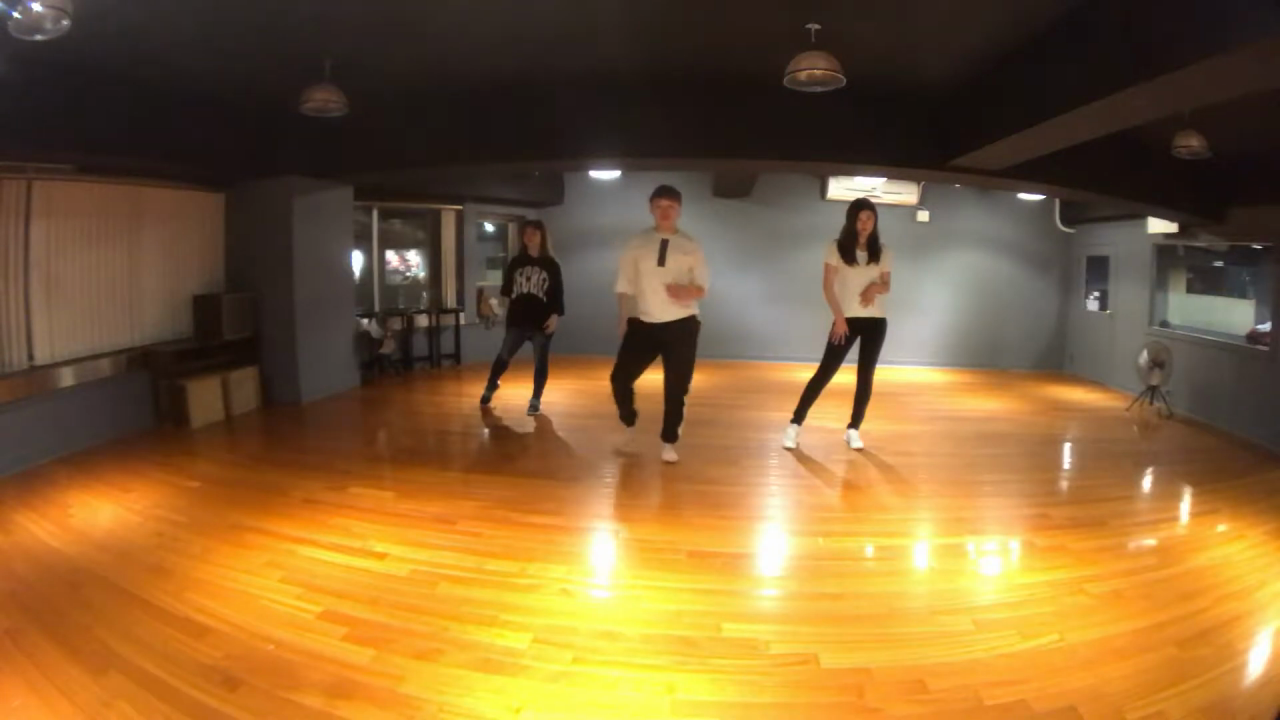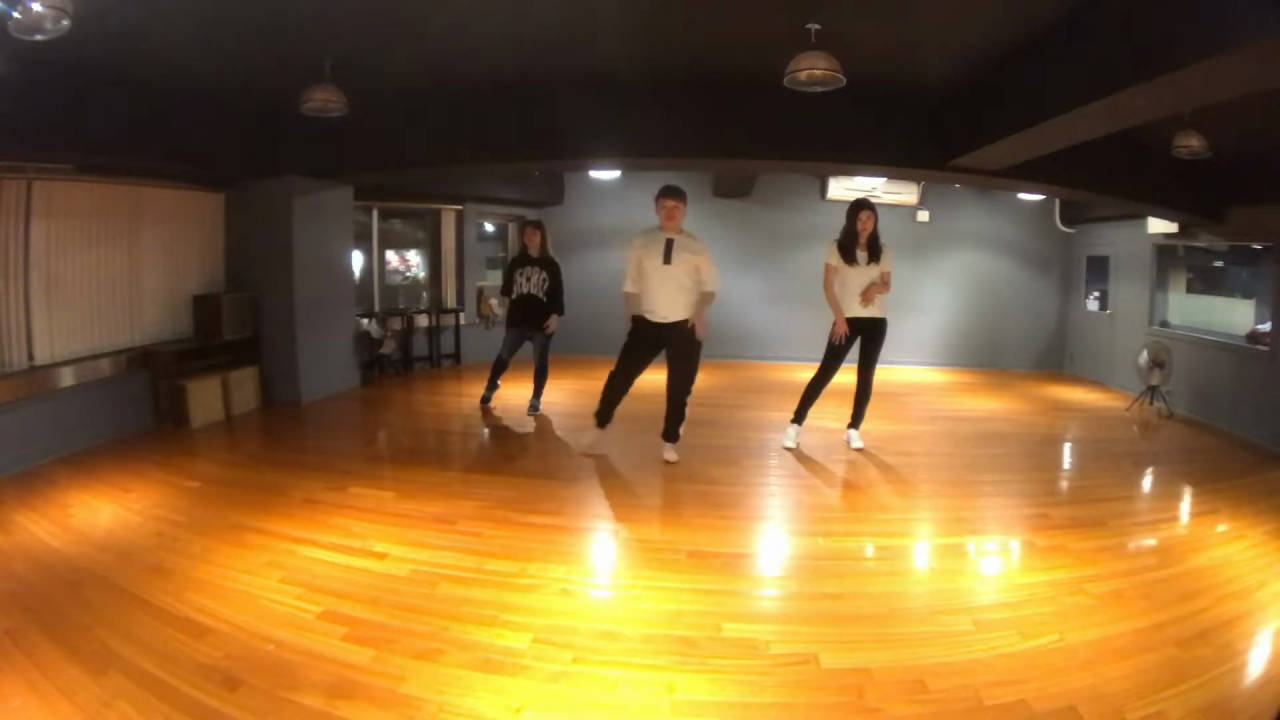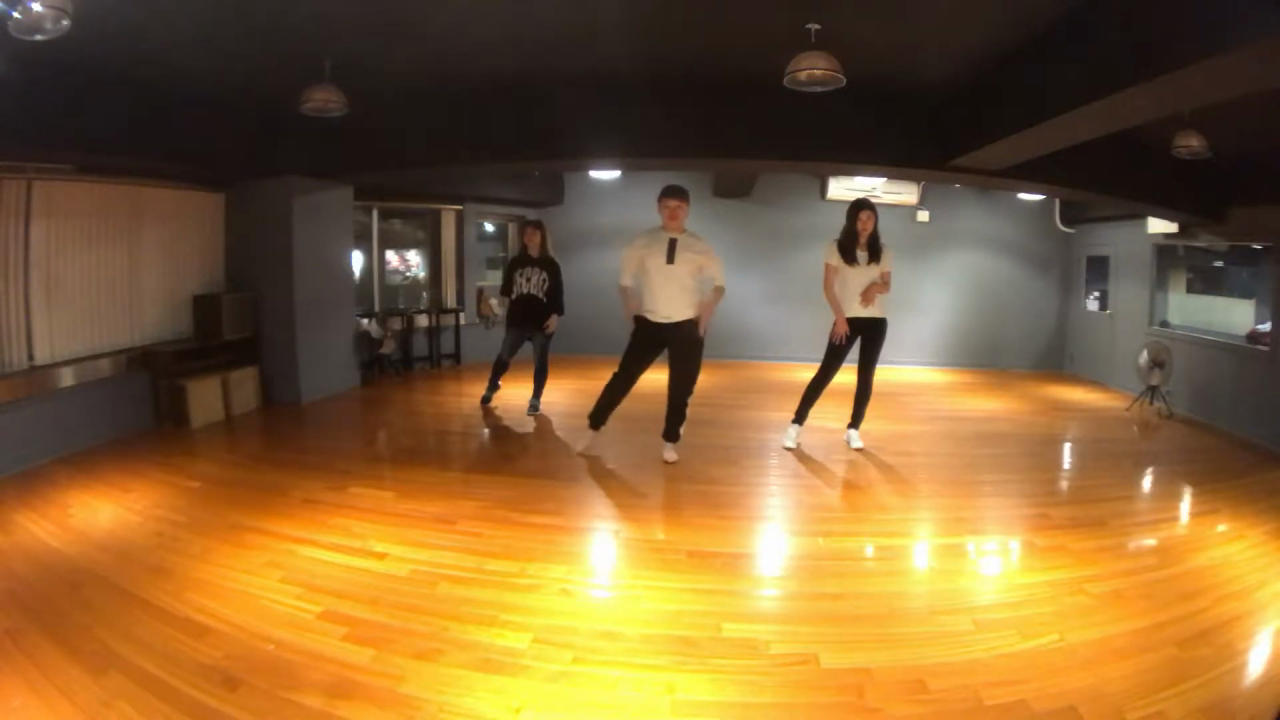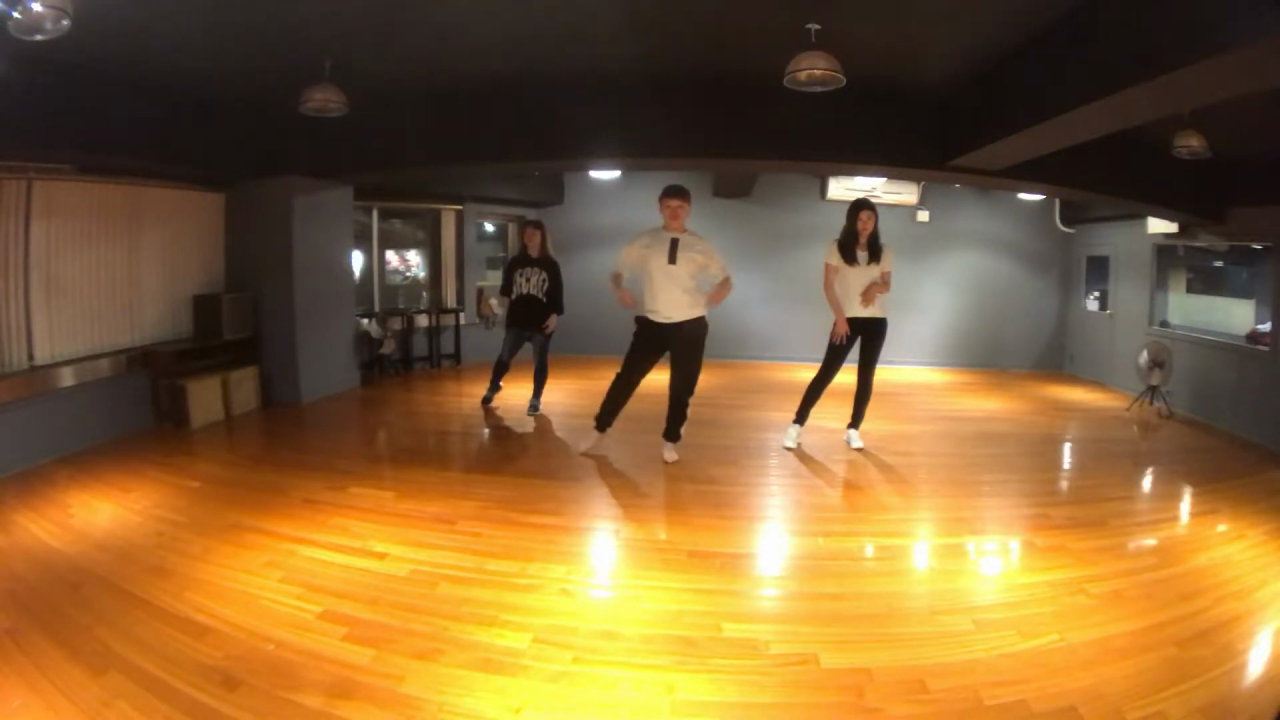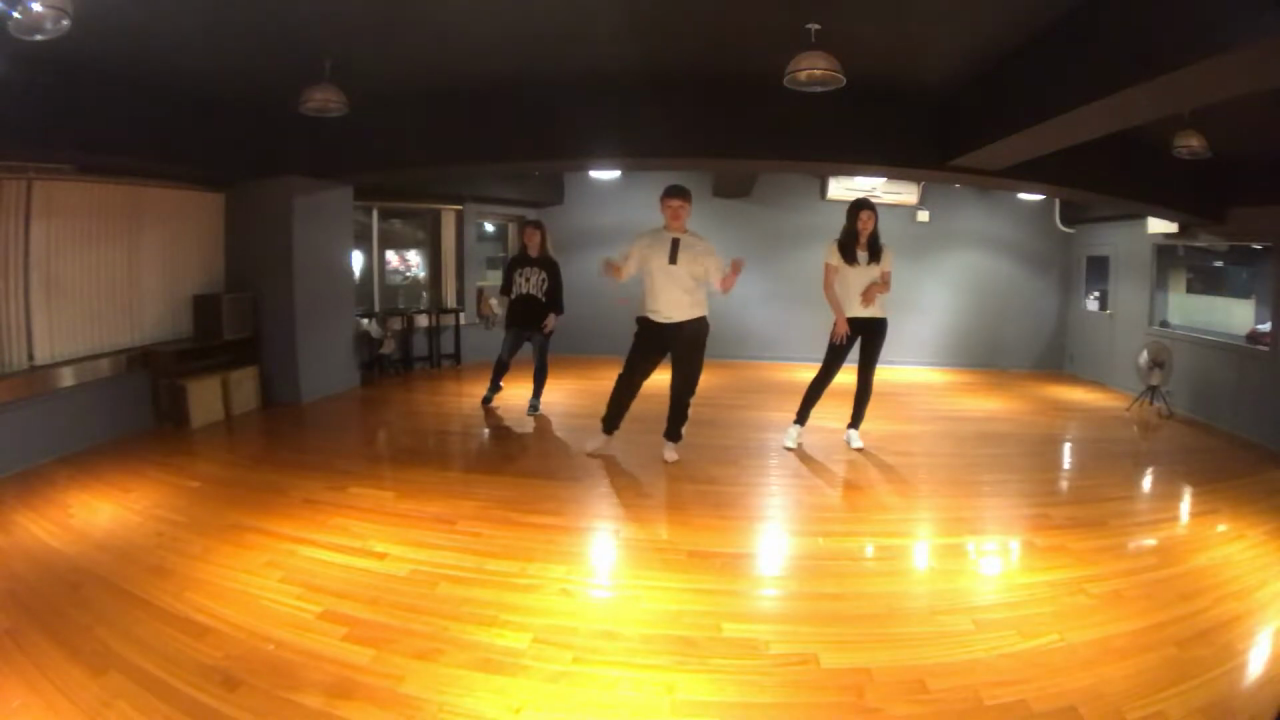
dt=0.1s
person 1, frame 1
left shoulder: (691, 246)
right shoulder: (636, 244)
left elbow: (702, 286)
right elbow: (625, 284)
left wrist: (687, 290)
right wrist: (625, 318)
left hip: (681, 324)
right hip: (644, 323)
left knee: (676, 387)
right knee: (621, 377)
left ankle: (669, 441)
right ankle: (630, 424)
person 1, frame 2
left shoulder: (696, 246)
right shoulder: (642, 242)
left elbow: (710, 285)
right elbow: (631, 284)
left wrist: (700, 311)
right wrist: (633, 314)
left hip: (684, 325)
right hip: (648, 322)
left knee: (679, 387)
right knee: (621, 375)
left ankle: (669, 441)
right ankle: (600, 426)
person 1, frame 3
left shoulder: (699, 246)
right shoulder: (644, 242)
left elbow: (718, 282)
right elbow: (627, 277)
left wrist: (709, 306)
right wrist: (630, 303)
left hip: (688, 325)
right hip: (651, 322)
left knee: (681, 387)
right knee: (624, 376)
left ankle: (669, 441)
right ankle: (593, 428)
person 1, frame 4
left shoulder: (700, 246)
right shoulder: (645, 242)
left elbow: (722, 276)
right elbow: (620, 269)
left wrist: (722, 287)
right wrist: (619, 289)
left hip: (690, 325)
right hip: (652, 323)
left knee: (682, 387)
right knee: (627, 376)
left ankle: (670, 441)
right ankle: (600, 429)
person 1, frame 5
left shoulder: (701, 246)
right shoulder: (646, 242)
left elbow: (722, 286)
right elbow: (623, 273)
left wrist: (734, 272)
right wrist: (611, 267)
left hip: (691, 325)
right hip: (654, 323)
left knee: (683, 388)
right knee: (630, 377)
left ankle: (670, 440)
right ankle: (606, 432)
person 2, frame 1
left shoulder: (882, 252)
right shoulder: (837, 248)
left elbow: (887, 285)
right elbow: (828, 286)
left wrist: (876, 287)
right wrist: (838, 317)
left hip: (876, 321)
right hip: (846, 319)
left knee: (866, 376)
right knee: (825, 372)
left ankle: (853, 429)
right ankle: (795, 425)
person 2, frame 2
left shoulder: (882, 252)
right shoulder: (837, 248)
left elbow: (887, 285)
right elbow: (828, 286)
left wrist: (876, 287)
right wrist: (839, 317)
left hip: (876, 321)
right hip: (847, 319)
left knee: (866, 376)
right knee: (825, 372)
left ankle: (853, 429)
right ankle: (795, 424)
person 2, frame 3
left shoulder: (882, 252)
right shoulder: (837, 248)
left elbow: (887, 285)
right elbow: (828, 286)
left wrist: (876, 287)
right wrist: (839, 317)
left hip: (876, 321)
right hip: (847, 319)
left knee: (866, 376)
right knee: (826, 372)
left ankle: (853, 429)
right ankle: (796, 425)
person 2, frame 4
left shoulder: (883, 252)
right shoulder: (837, 248)
left elbow: (887, 285)
right elbow: (829, 286)
left wrist: (877, 287)
right wrist: (839, 317)
left hip: (876, 321)
right hip: (847, 319)
left knee: (866, 376)
right knee: (826, 372)
left ankle: (853, 429)
right ankle: (797, 424)
person 2, frame 5
left shoulder: (882, 252)
right shoulder: (837, 248)
left elbow: (888, 285)
right elbow: (828, 286)
left wrist: (877, 287)
right wrist: (840, 317)
left hip: (876, 321)
right hip: (847, 320)
left knee: (866, 377)
right knee: (827, 372)
left ankle: (853, 429)
right ankle: (798, 425)
person 3, frame 1
left shoulder: (551, 265)
right shoulder: (516, 263)
left elbow: (558, 293)
right elbow: (507, 289)
left wrist: (555, 315)
left hip: (542, 321)
right hip: (518, 319)
left knee: (541, 361)
right knee: (504, 355)
left ankle: (535, 400)
right ankle: (491, 386)
person 3, frame 2
left shoulder: (551, 265)
right shoulder: (516, 262)
left elbow: (558, 293)
right elbow: (507, 289)
left wrist: (555, 315)
left hip: (541, 321)
right hip: (518, 319)
left knee: (540, 361)
right knee: (504, 355)
left ankle: (535, 400)
right ankle: (491, 386)
person 3, frame 3
left shoulder: (551, 265)
right shoulder: (516, 263)
left elbow: (558, 294)
right elbow: (507, 289)
left wrist: (555, 316)
left hip: (541, 321)
right hip: (517, 319)
left knee: (540, 361)
right knee: (504, 355)
left ankle: (535, 400)
right ankle: (492, 386)
person 3, frame 4
left shoulder: (550, 265)
right shoulder: (515, 263)
left elbow: (557, 293)
right elbow: (506, 289)
left wrist: (555, 315)
left hip: (541, 321)
right hip: (517, 319)
left knee: (540, 361)
right knee: (505, 356)
left ankle: (535, 400)
right ankle: (493, 386)
person 3, frame 5
left shoulder: (550, 265)
right shoulder: (515, 263)
left elbow: (557, 293)
right elbow: (506, 289)
left wrist: (554, 315)
left hip: (541, 321)
right hip: (517, 319)
left knee: (540, 361)
right knee: (505, 355)
left ankle: (535, 400)
right ankle: (493, 387)
